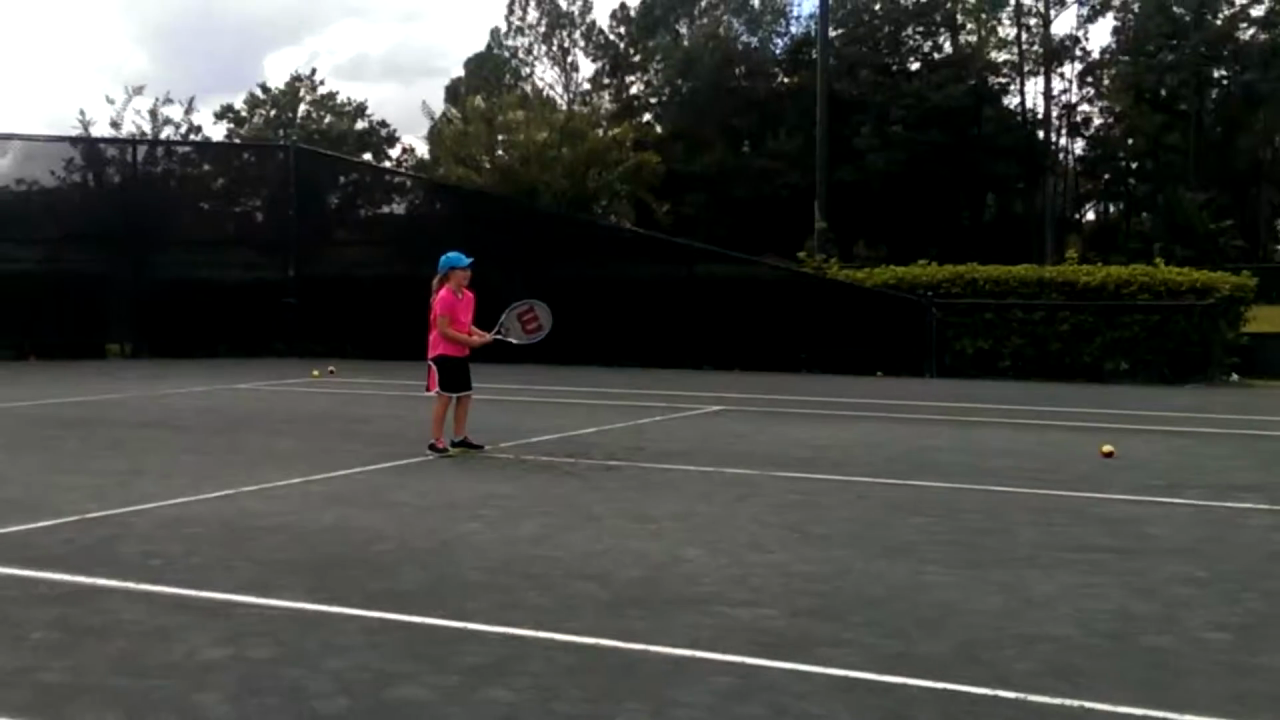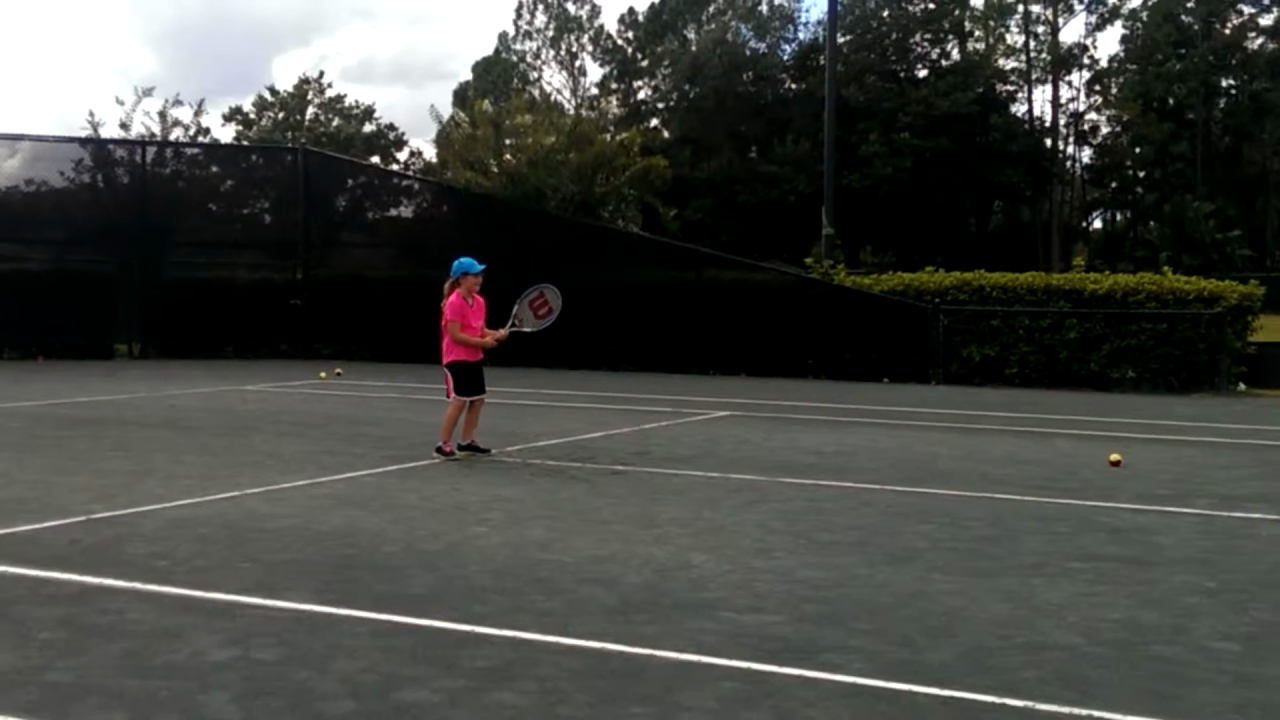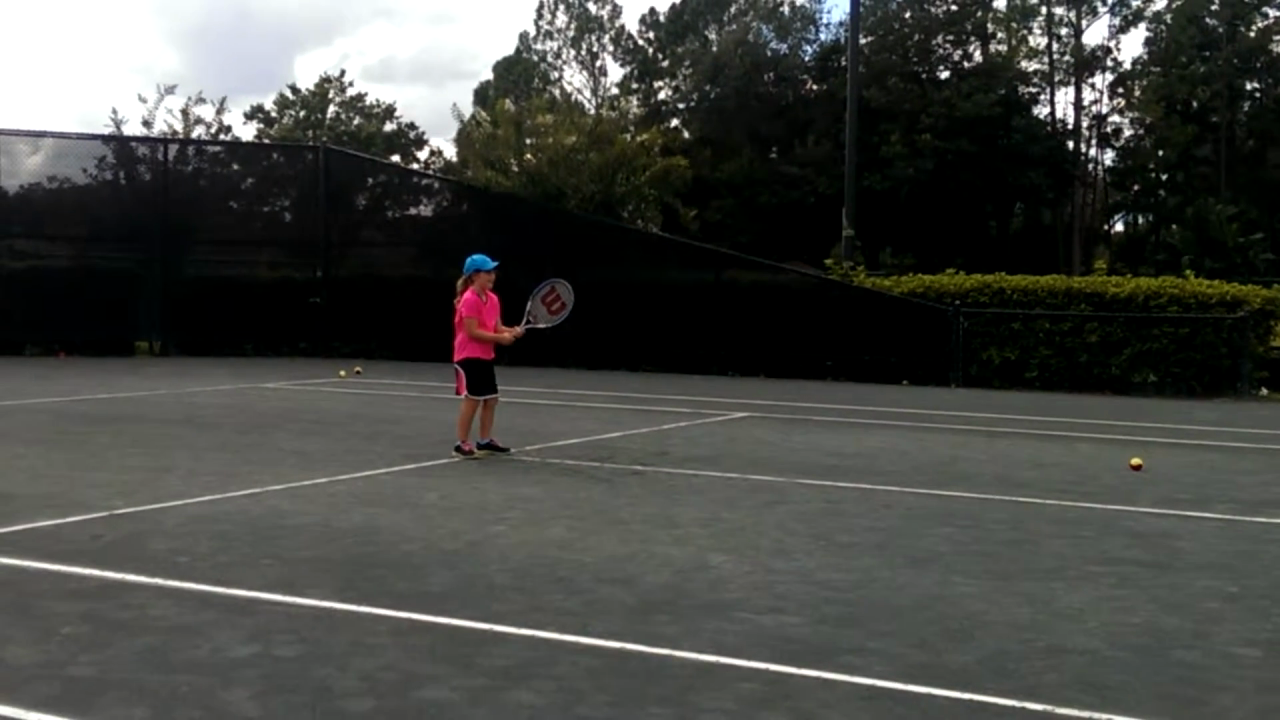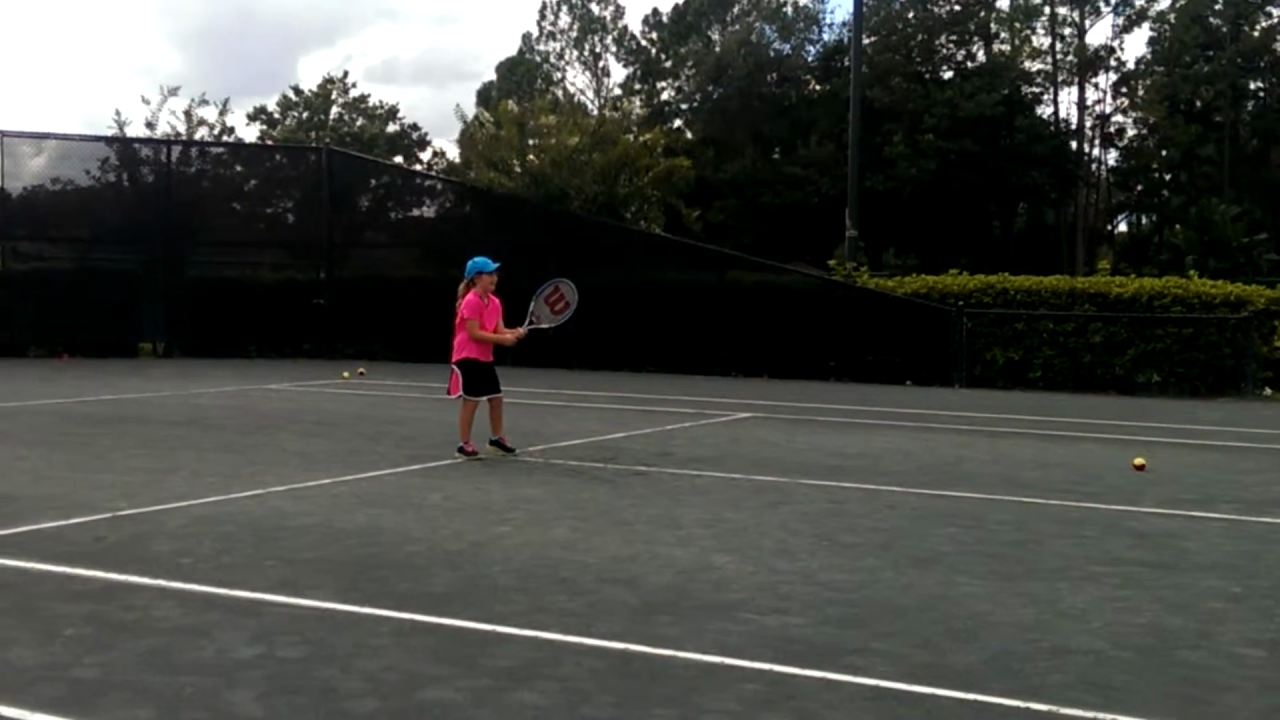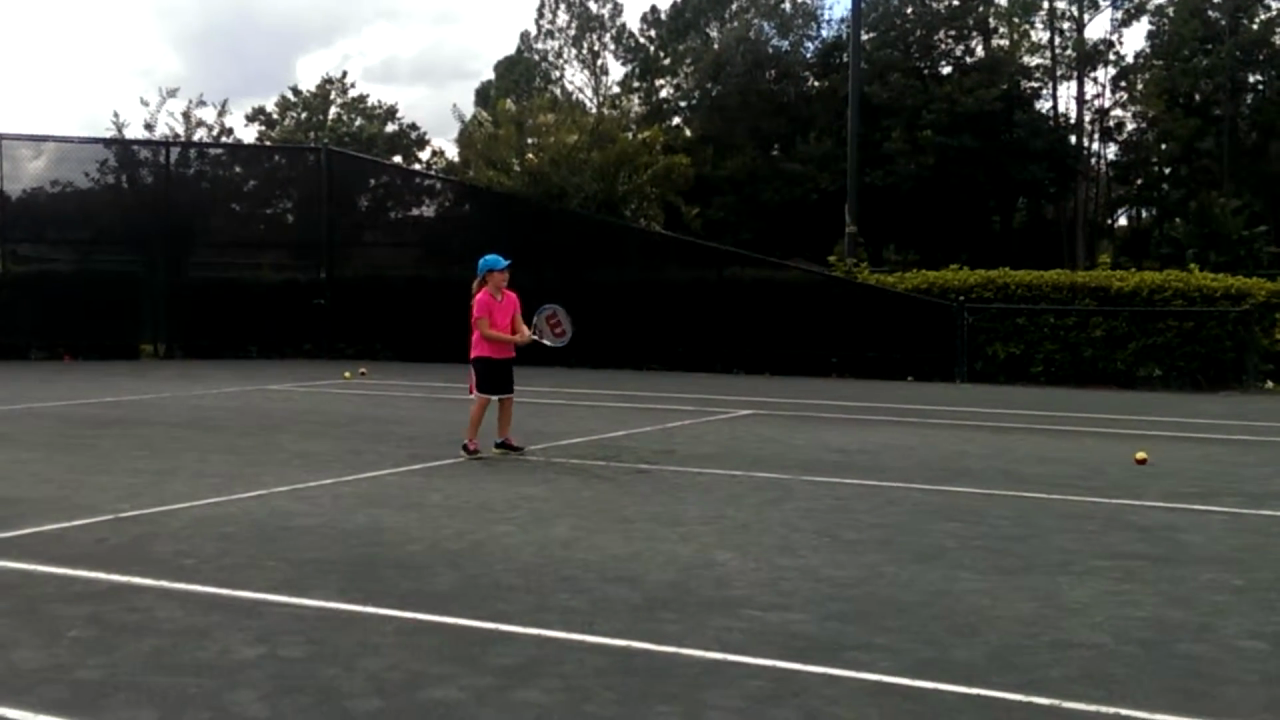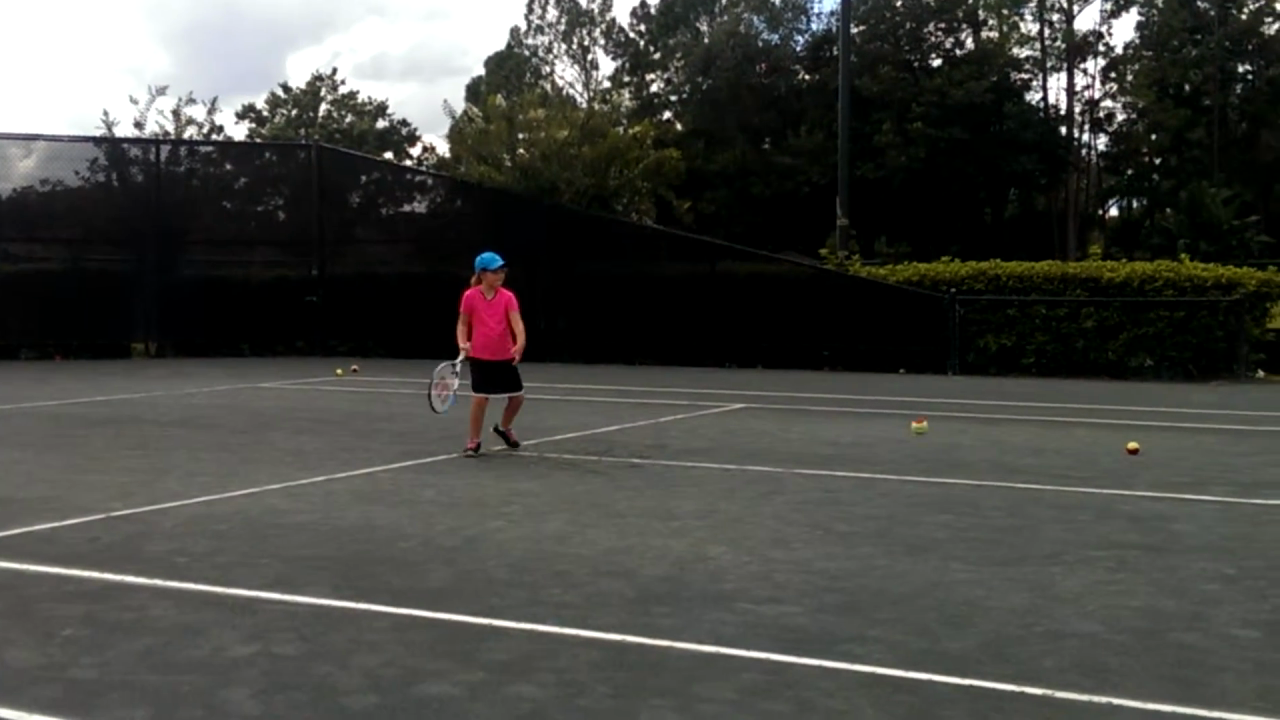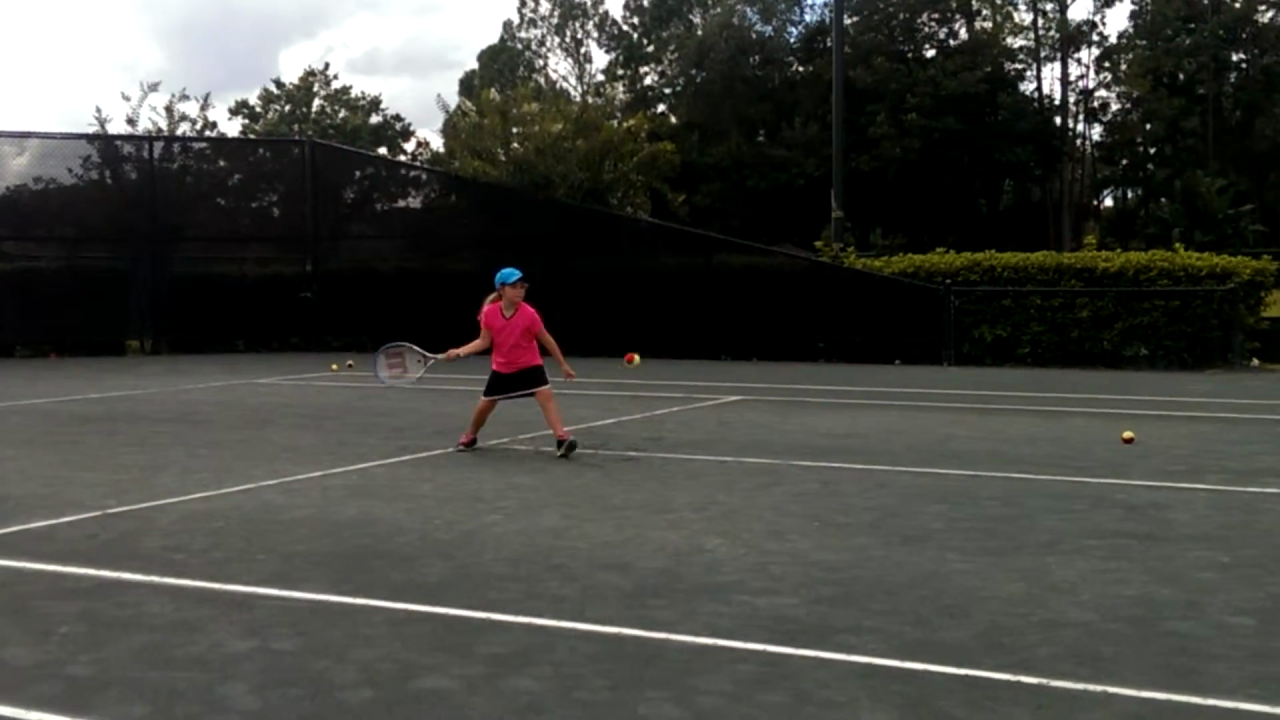
dt=0.4s
person 1, frame 1
left shoulder: (468, 296)
right shoulder: (444, 297)
right elbow: (443, 330)
left wrist: (481, 335)
right wrist: (470, 341)
left hip: (460, 354)
right hip: (444, 354)
left knee: (464, 396)
right knee: (445, 397)
left ankle: (459, 438)
right ankle: (436, 441)
person 1, frame 2
left shoulder: (479, 301)
right shoulder: (454, 303)
right elbow: (455, 335)
left wrist: (494, 334)
right wrist: (482, 342)
left hip: (474, 358)
right hip: (457, 359)
left knee: (477, 400)
right knee: (459, 401)
left ankle: (466, 442)
right ankle: (443, 444)
person 1, frame 3
left shoulder: (493, 299)
right shoulder: (469, 299)
left elbow: (496, 327)
right elbow: (472, 331)
left wrist: (511, 331)
right wrist: (500, 338)
left hip: (486, 357)
right hip: (470, 357)
left knee: (491, 399)
right knee: (472, 399)
left ankle: (485, 440)
right ankle: (461, 443)
person 1, frame 4
left shoulder: (495, 302)
right shoulder: (471, 301)
left elbow: (499, 330)
right elbow: (474, 333)
left wrist: (514, 333)
right wrist: (502, 339)
left hip: (485, 358)
right hip: (468, 358)
left knee: (496, 398)
right knee: (471, 401)
left ankle: (497, 438)
right ankle: (464, 445)
person 1, frame 5
left shoulder: (512, 298)
right shoulder: (482, 299)
left elbow: (518, 324)
right elbow: (484, 331)
left wrist: (525, 334)
right wrist: (513, 339)
left hip: (505, 356)
right hip: (484, 356)
left knee: (507, 398)
right knee: (483, 399)
left ankle: (503, 440)
right ankle: (470, 442)
person 1, frame 6
left shoulder: (508, 297)
right shoulder: (470, 296)
left elbow: (517, 323)
right elbow: (463, 324)
left wrist: (521, 343)
right wrist: (462, 342)
left hip: (505, 357)
right hip: (480, 357)
left knee: (517, 396)
right knee: (480, 398)
left ankle: (504, 428)
right ankle: (474, 441)
person 1, frame 7
left shoulder: (528, 313)
right shoulder: (489, 312)
left elbow: (546, 340)
right elbow: (484, 341)
left wrist: (563, 364)
right wrist: (461, 351)
left hip: (529, 365)
right hip: (502, 368)
left knee: (546, 395)
right knee: (485, 405)
left ankle: (563, 439)
right ankle: (470, 436)
